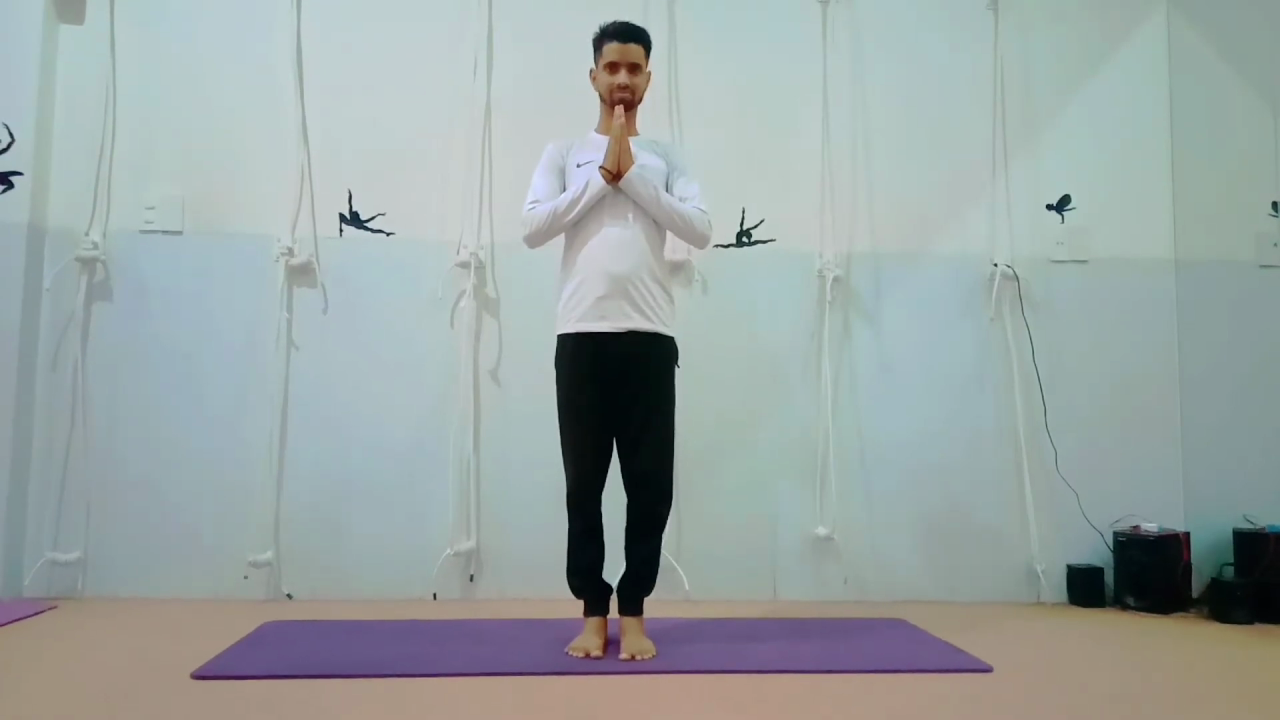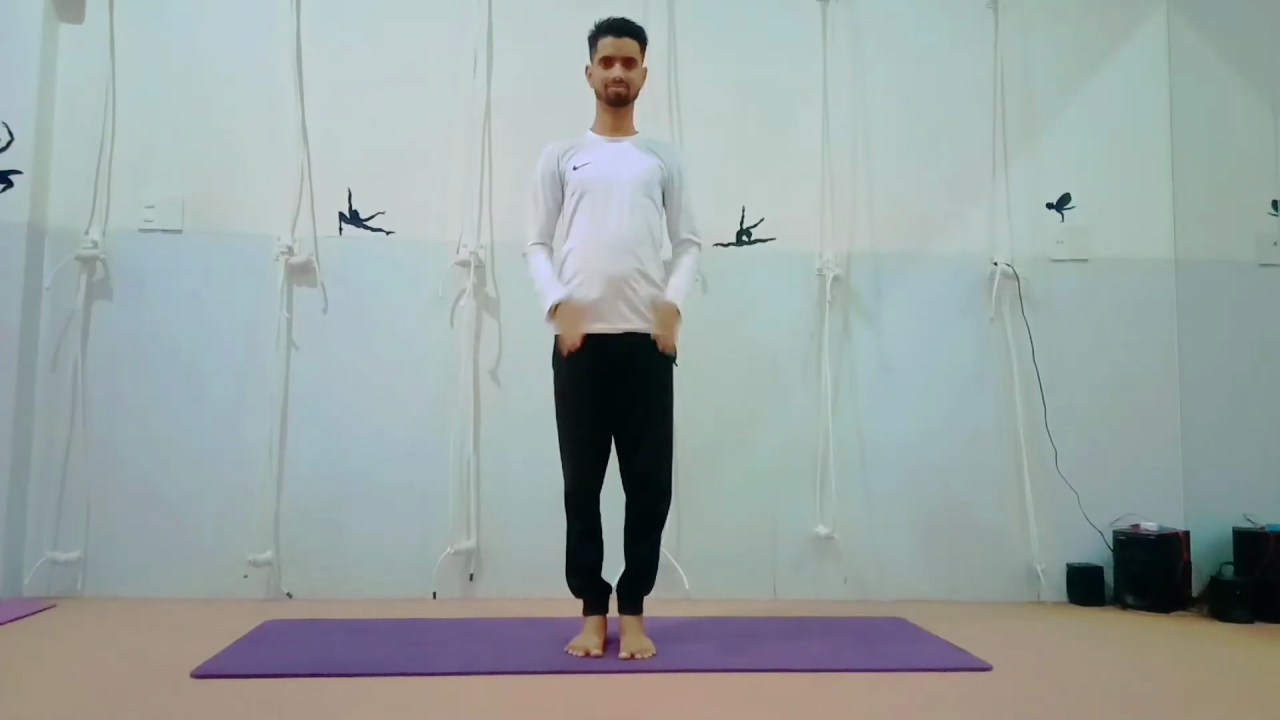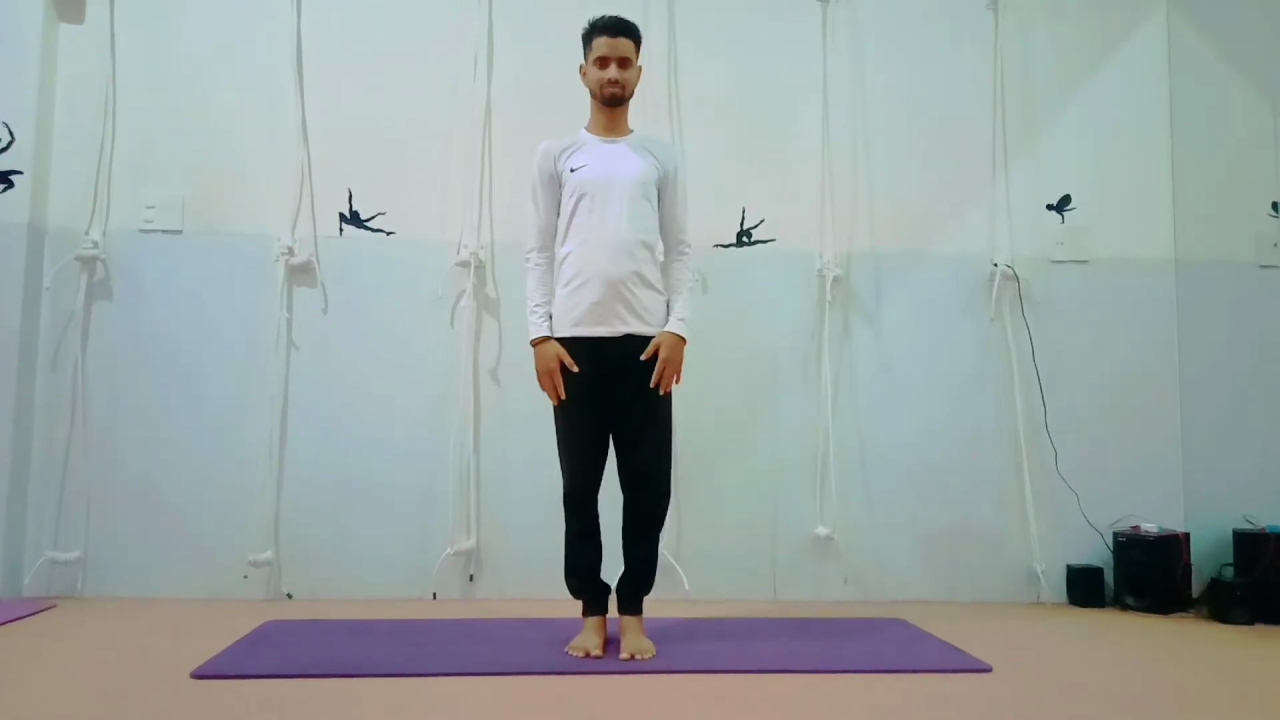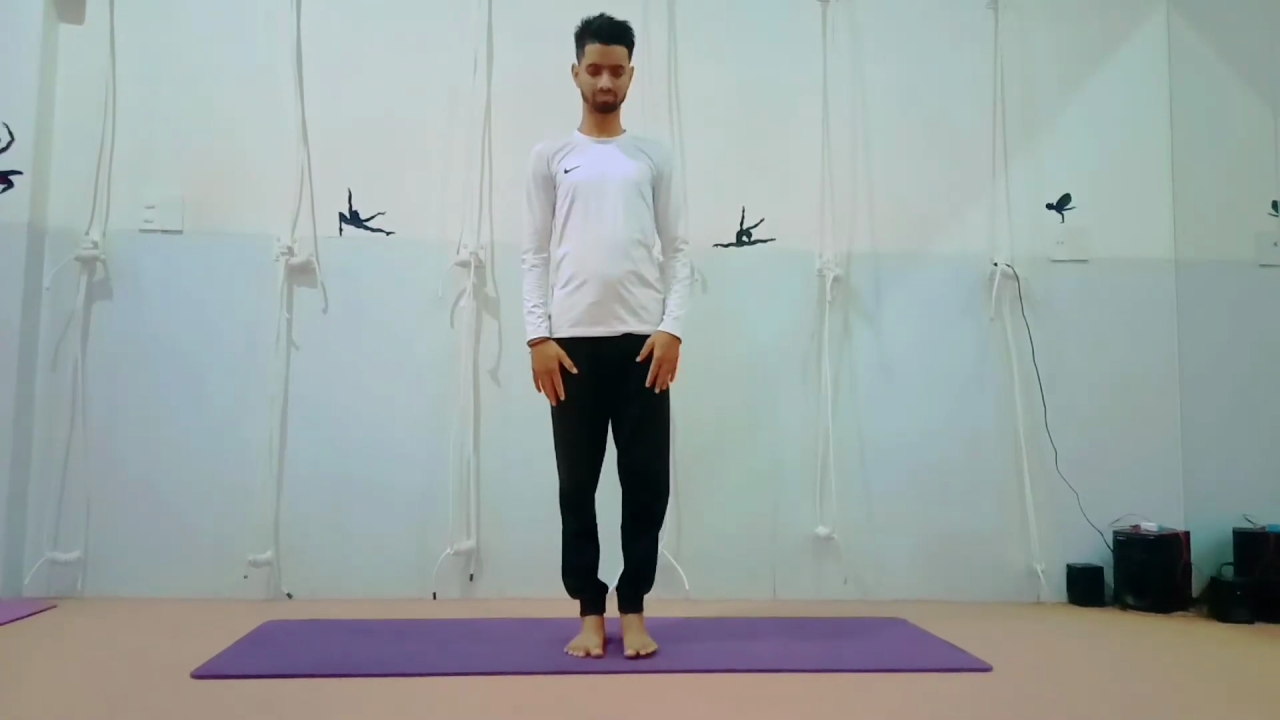
dt=0.5s
person 1, frame 1
left shoulder: (666, 158)
right shoulder: (564, 154)
left elbow: (700, 230)
right elbow: (533, 228)
left wrist: (633, 174)
right wrist: (601, 174)
left hip: (649, 336)
right hip: (582, 335)
left knee: (650, 482)
right knee: (584, 482)
left ankle: (633, 611)
right ankle: (592, 610)
person 1, frame 2
left shoulder: (665, 158)
right shoulder: (560, 157)
left elbow: (689, 243)
right elbow: (535, 244)
left wrist: (672, 300)
right wrist: (557, 301)
left hip: (645, 340)
right hip: (580, 340)
left knee: (648, 482)
right knee: (582, 482)
left ankle: (632, 611)
right ankle: (592, 610)
person 1, frame 3
left shoulder: (661, 158)
right shoulder: (557, 155)
left elbow: (678, 251)
right elbow: (540, 253)
left wrist: (677, 328)
right wrist: (541, 334)
left hip: (645, 340)
right hip: (576, 340)
left knee: (647, 483)
right knee: (581, 483)
left ankle: (632, 613)
right ankle: (592, 612)
person 1, frame 4
left shoulder: (653, 157)
right shoulder: (550, 157)
left elbow: (675, 250)
right elbow: (535, 254)
left wrist: (672, 327)
right wrist: (539, 335)
left hip: (641, 339)
right hip: (573, 340)
left knee: (646, 481)
right knee: (577, 484)
left ankle: (633, 611)
right ankle: (590, 612)
